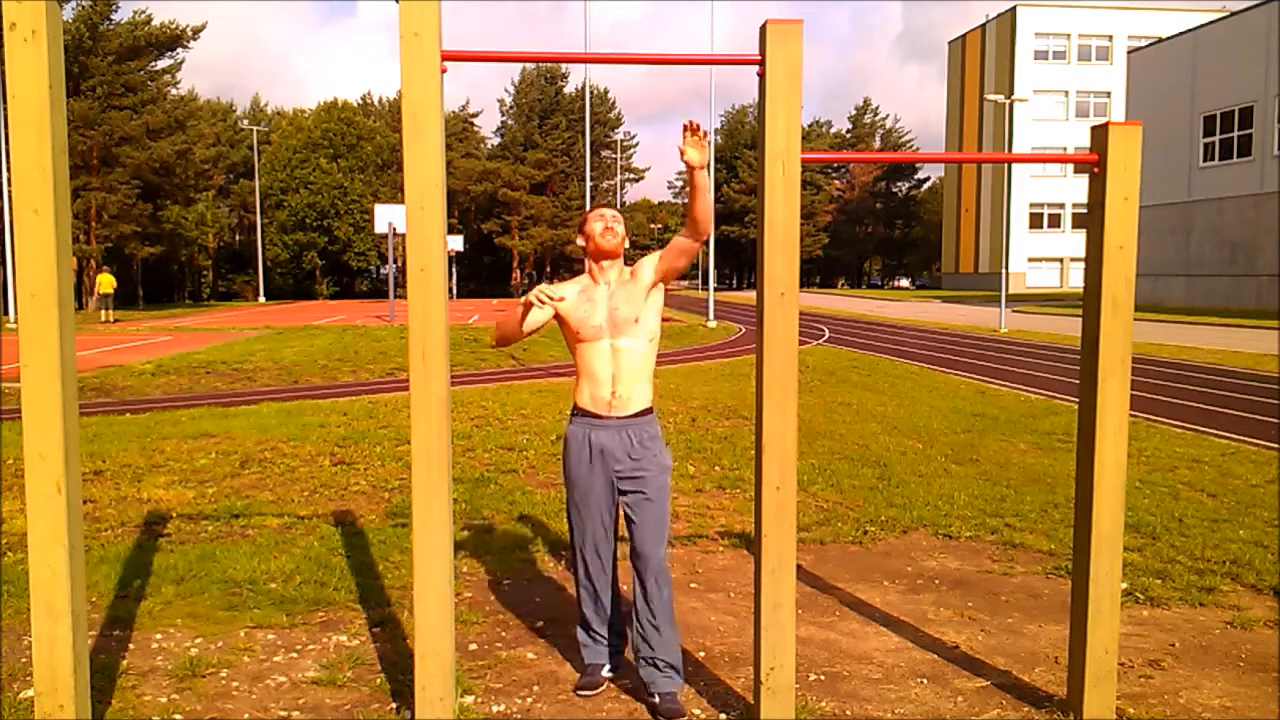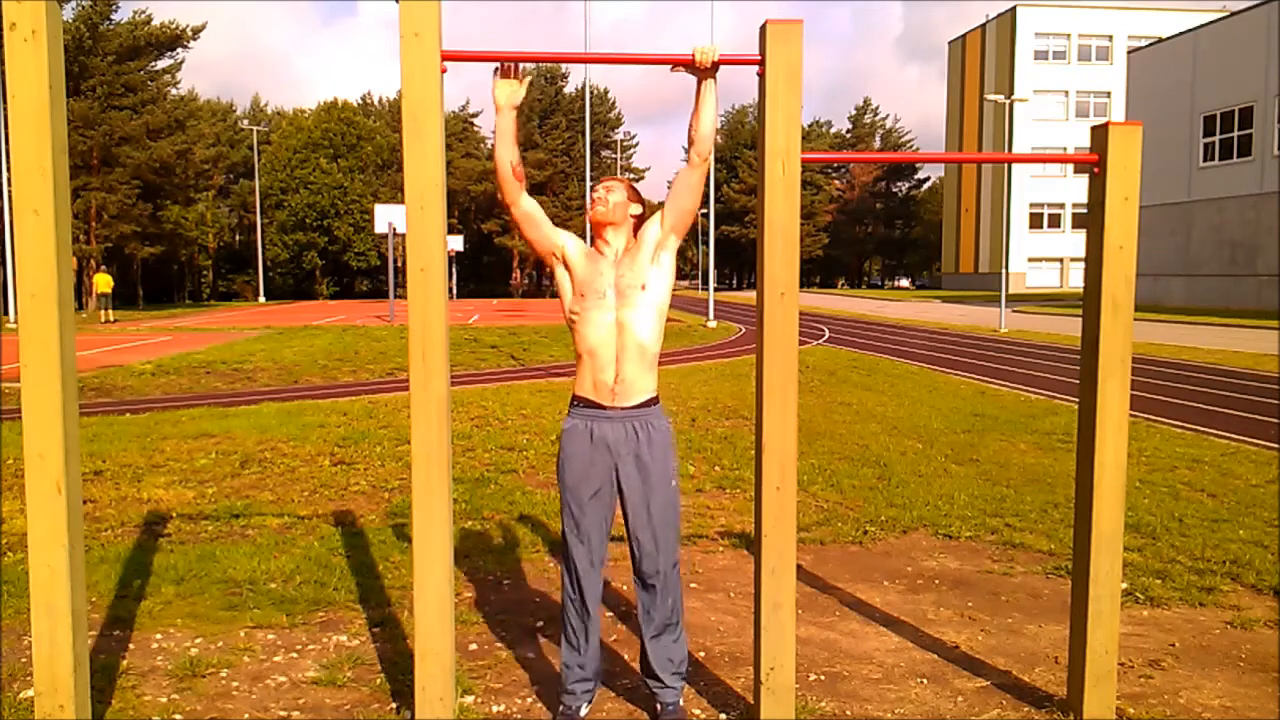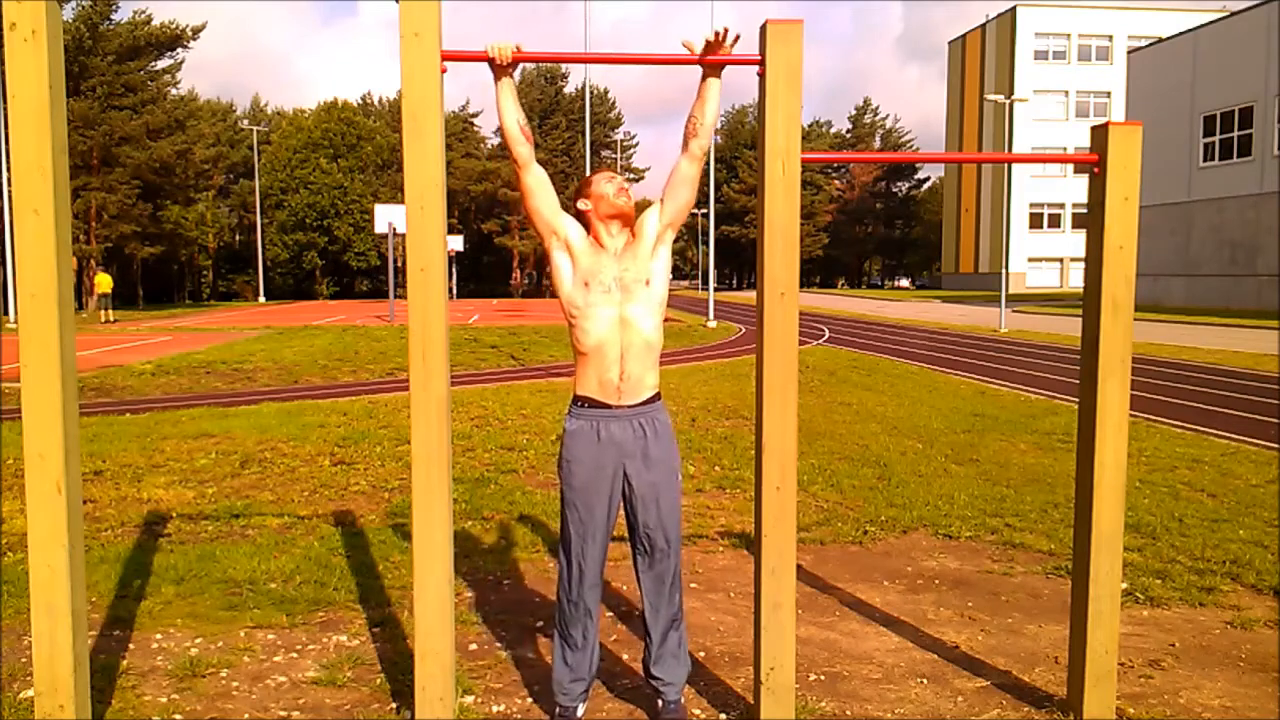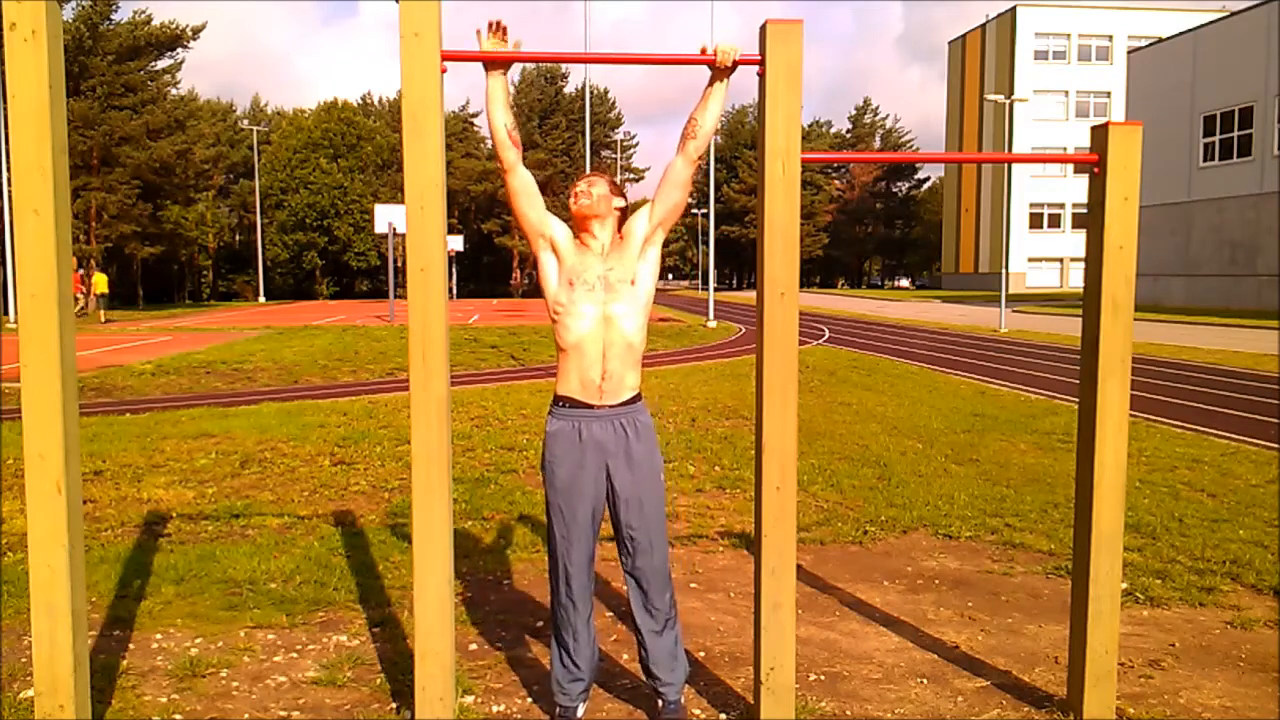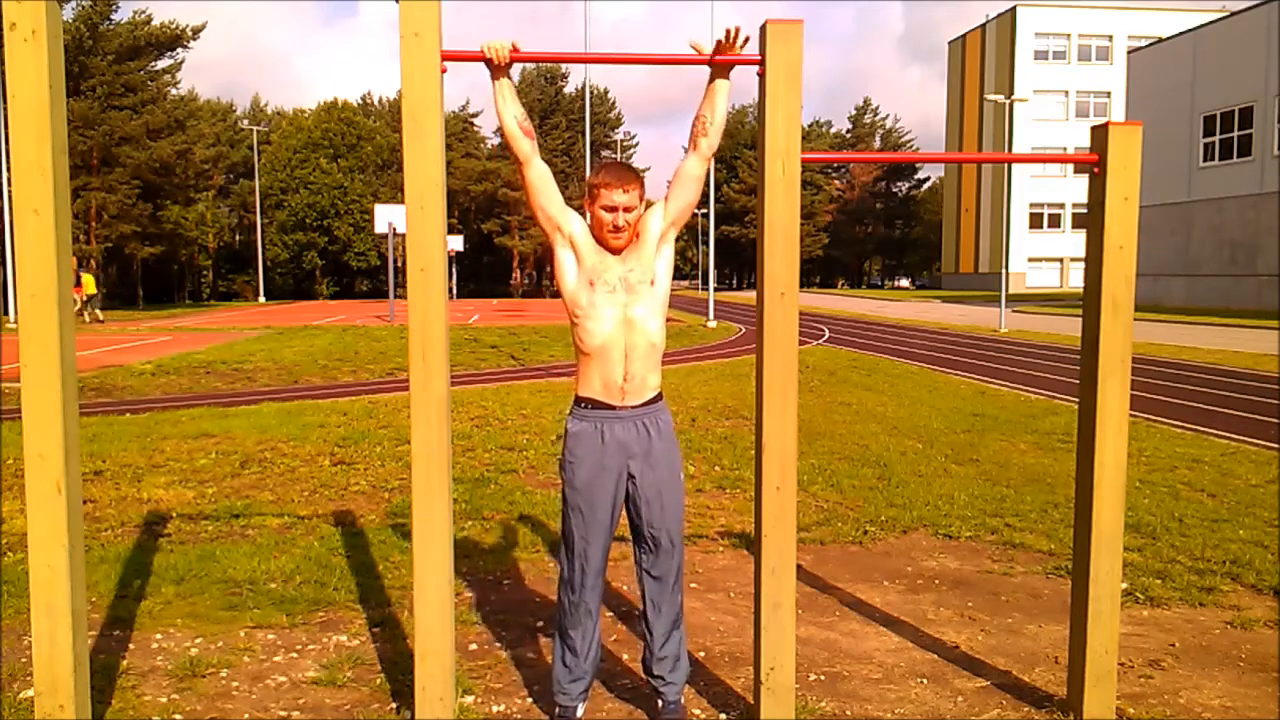
dt=1s
person 1, frame 1
left shoulder: (651, 276)
right shoulder: (563, 296)
left elbow: (697, 234)
right elbow: (501, 337)
left wrist: (697, 172)
right wrist: (528, 306)
left hip: (641, 434)
right hip: (585, 435)
left knee: (652, 557)
right knee: (593, 554)
right ankle: (600, 654)
person 1, frame 2
left shoulder: (658, 245)
right shoulder: (567, 255)
left elbow: (697, 159)
right elbow: (513, 188)
left wrist: (706, 81)
right wrist: (506, 107)
left hip: (646, 426)
right hip: (584, 426)
left knee: (657, 561)
right knee: (582, 561)
person 1, frame 3
left shoulder: (655, 235)
right shoulder: (567, 242)
left elbow: (694, 149)
right elbow: (524, 156)
left wrist: (712, 74)
right wrist: (503, 80)
left hip: (651, 424)
right hip: (589, 427)
left knee: (661, 558)
right knee: (581, 564)
person 1, frame 4
left shoulder: (645, 236)
right shoulder: (551, 243)
left elbow: (690, 150)
right elbow: (511, 159)
left wrist: (718, 80)
right wrist: (496, 74)
left hip: (631, 423)
right hip: (569, 426)
left knee: (649, 559)
right knee: (571, 564)
person 1, frame 5
left shoulder: (660, 235)
right shoulder: (569, 239)
left elbow: (702, 149)
right elbow: (527, 152)
left wrist: (719, 75)
right wrist: (501, 79)
left hip: (653, 424)
right hip: (590, 427)
left knee: (662, 558)
right knee: (583, 563)
